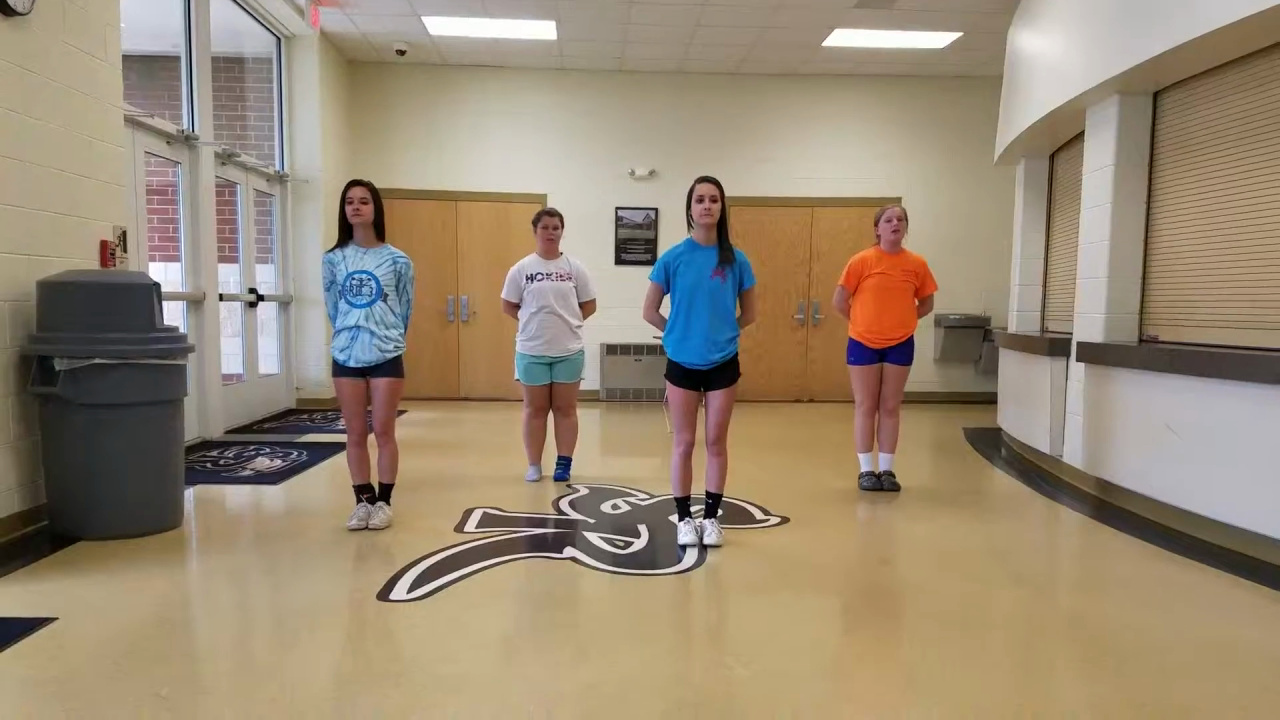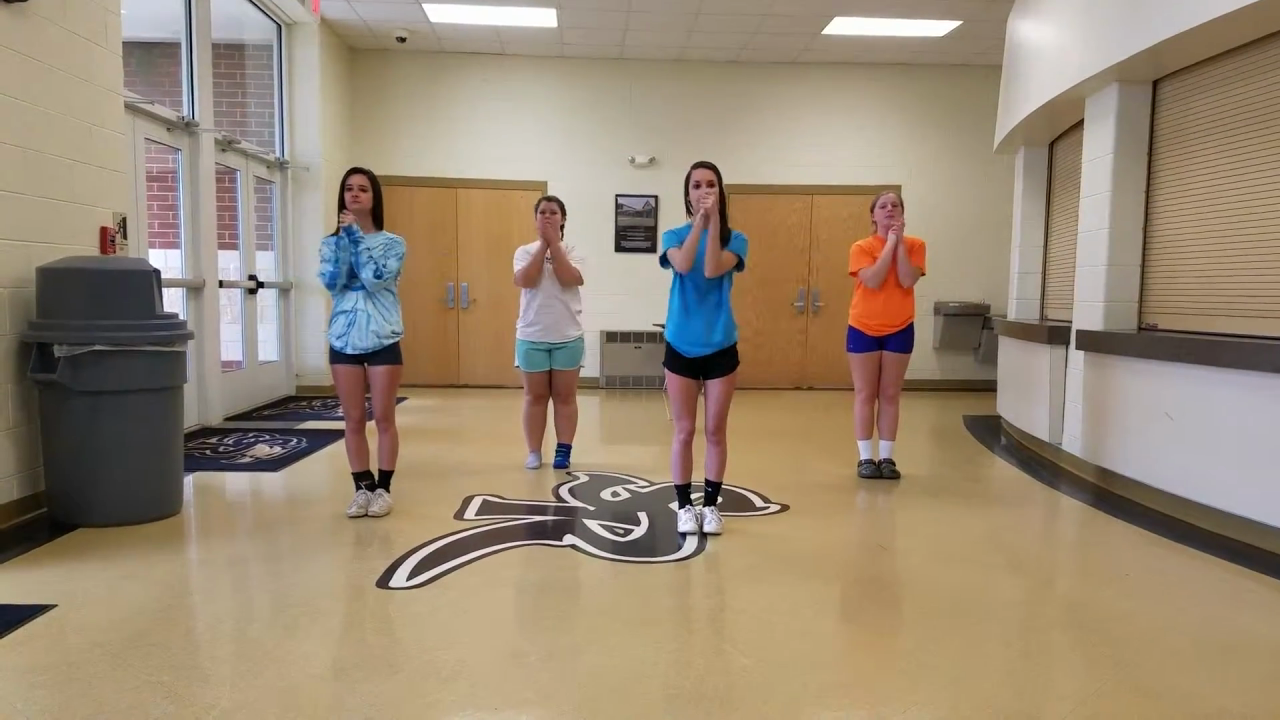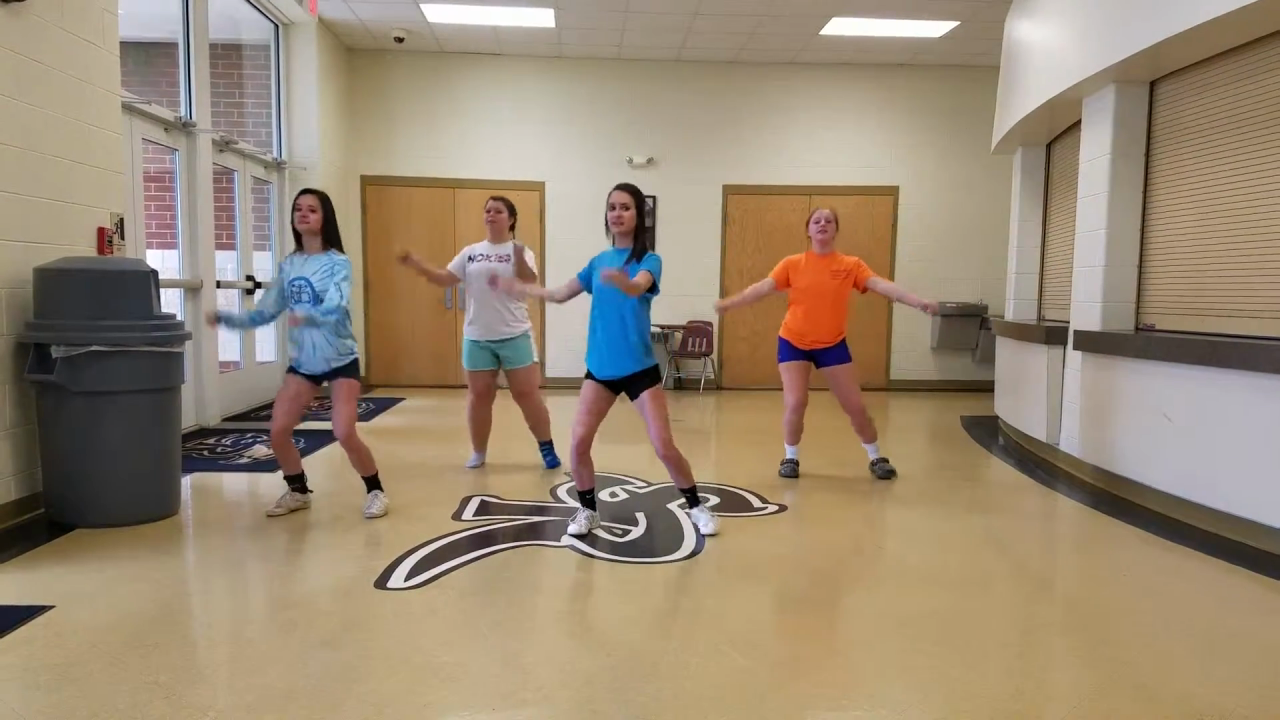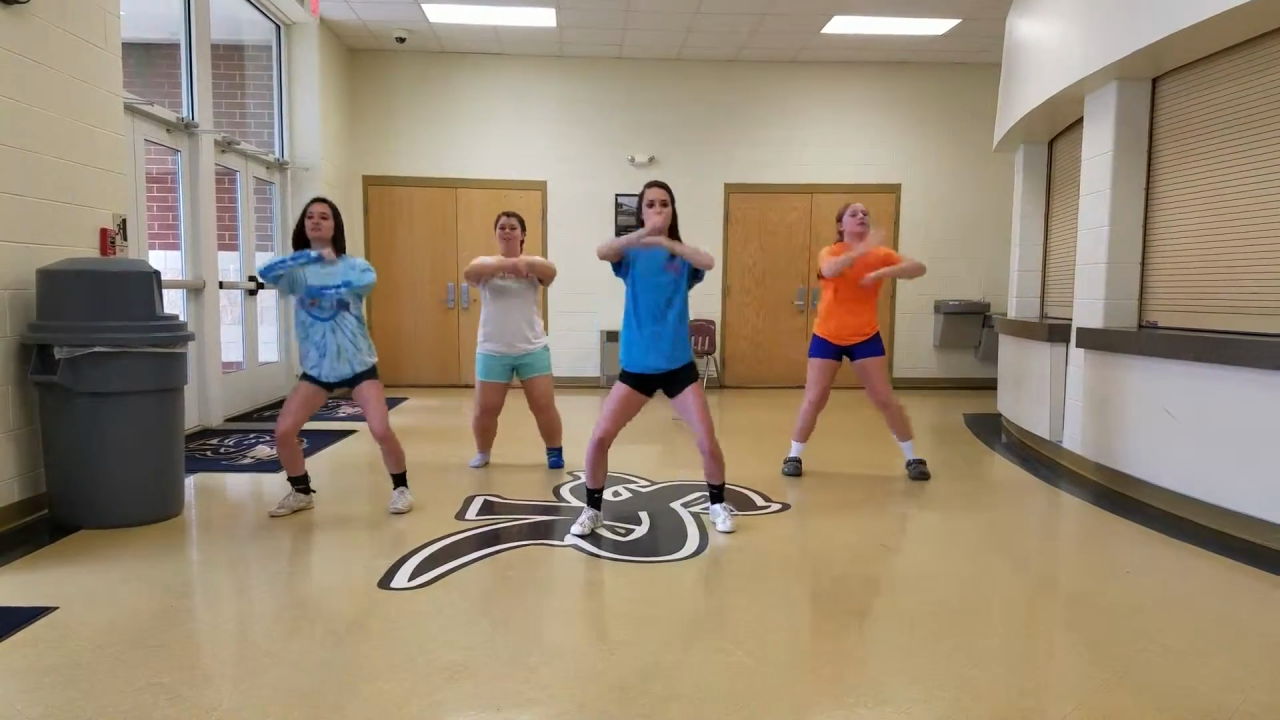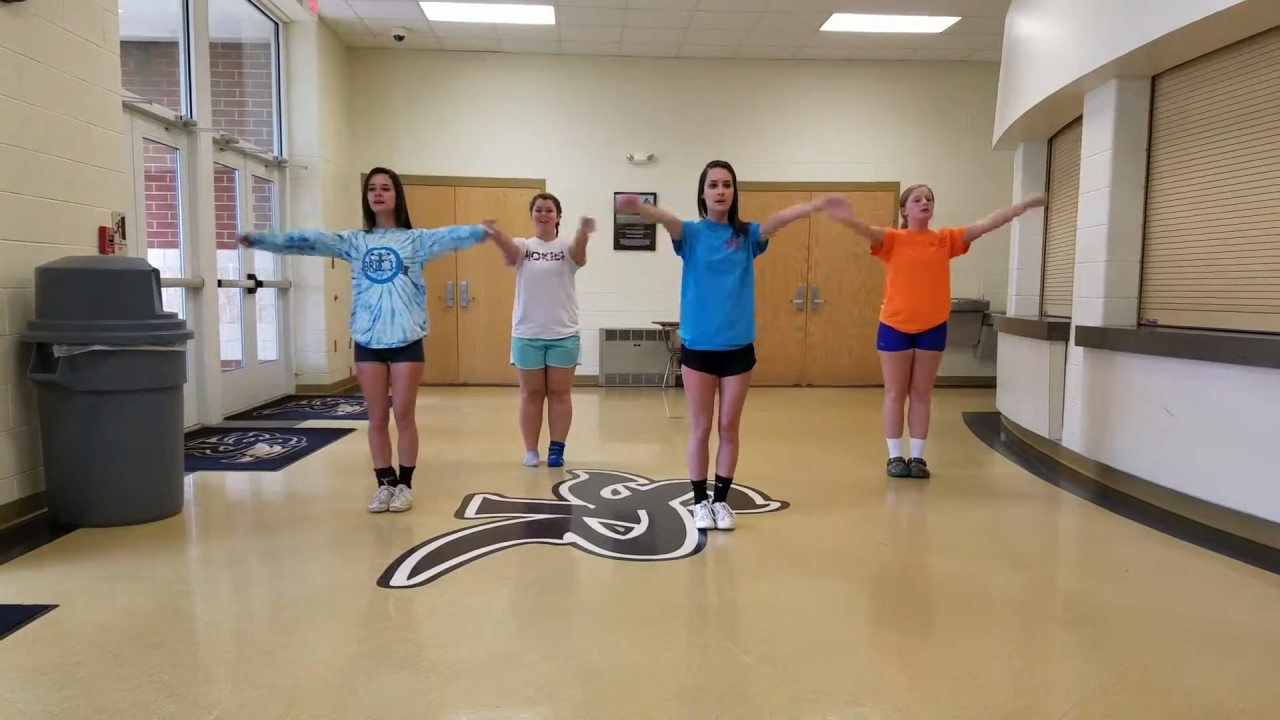
dt=1s
person 1, frame 1
left shoulder: (736, 260)
right shoulder: (673, 258)
left elbow: (748, 314)
right elbow: (650, 311)
left wrist: (720, 334)
right wrist: (681, 334)
left hip: (723, 364)
right hip: (682, 363)
left knee: (716, 443)
right knee: (684, 444)
left ankle: (711, 518)
right ankle: (684, 519)
person 1, frame 2
left shoulder: (735, 239)
right shoulder: (674, 236)
left elbow: (713, 270)
right elbow: (683, 266)
left wrist: (714, 219)
right wrist: (699, 217)
left hip: (720, 347)
right hip: (681, 347)
left knee: (715, 431)
right knee: (684, 431)
left ankle: (711, 505)
right ankle: (684, 507)
person 1, frame 3
left shoulder: (649, 261)
right shoulder: (598, 260)
left elbow: (635, 290)
right elbow: (561, 294)
left wrist: (619, 280)
right wrist: (519, 288)
left hip: (641, 368)
right hip: (600, 367)
left knee: (664, 447)
right knee: (579, 441)
left ankle: (695, 506)
right ankle: (588, 509)
person 1, frame 4
left shoulder: (686, 256)
right shoulder: (631, 254)
left elbow: (706, 262)
right elbow: (602, 252)
left wrist: (665, 241)
right wrist: (644, 234)
left hip: (680, 366)
right hip: (636, 368)
left knee: (709, 446)
right knee: (599, 439)
left ankle: (717, 503)
right ankle: (592, 509)
person 1, frame 5
left shoulder: (748, 233)
right shoulder: (690, 233)
left elbow: (781, 218)
right elbow: (665, 219)
left wrist: (819, 205)
right wrist: (640, 208)
left hip: (738, 345)
right hip: (698, 345)
left knee: (729, 426)
right knee: (700, 428)
left ankle: (721, 500)
right ankle: (700, 501)
person 2, frame 1
left shoulder: (397, 260)
right shoulder: (333, 260)
left elbow: (404, 311)
right elbow: (333, 310)
right wrist: (349, 340)
left hip: (386, 357)
right hip: (346, 357)
left knee: (383, 433)
right knee: (355, 434)
left ankle: (384, 502)
right ankle: (363, 501)
person 2, frame 2
left shoulder: (392, 243)
right shoulder: (331, 242)
left elbow: (376, 279)
right elbow: (331, 283)
left wrist: (355, 235)
right wrist: (343, 236)
left hip: (383, 341)
right hip: (344, 341)
left knee: (383, 418)
right knee: (354, 420)
left ankle: (383, 488)
right ankle: (362, 488)
person 2, frame 3
left shoulder: (339, 263)
right shoulder: (288, 264)
left elbow: (337, 308)
right elbow: (266, 311)
left wrist: (308, 316)
right wrist: (229, 319)
left hip: (341, 361)
right hip: (302, 363)
left knee: (345, 434)
right knee: (278, 431)
left ankle: (375, 490)
right ankle: (297, 490)
person 2, frame 4
left shoulder: (355, 265)
right shoulder: (298, 270)
left elbow: (363, 282)
right elbow: (266, 273)
left wrist: (316, 287)
right wrist: (313, 254)
left hip: (359, 366)
right hip: (316, 370)
left knee: (382, 432)
right knee: (284, 432)
left ankle: (401, 488)
right ankle: (301, 492)
person 2, frame 5
left shoulder: (415, 238)
right shoulder: (356, 240)
left elbow: (449, 237)
right elbow: (314, 242)
left wrist: (480, 232)
right wrist: (260, 239)
left hip: (405, 338)
right hip: (367, 340)
left knee: (404, 416)
right knee: (377, 417)
left ankle: (404, 484)
right ankle: (385, 483)
person 3, frame 1
left shoulder: (917, 264)
right shoulder: (861, 261)
left elbow: (927, 304)
right elbow: (839, 301)
left wrist: (900, 320)
right wrist: (863, 323)
left hip: (900, 345)
right hip: (864, 344)
left knee: (890, 408)
right knee: (866, 407)
left ankle: (887, 470)
right ankle: (866, 470)
person 3, frame 2
left shoulder: (914, 245)
right shoulder: (862, 247)
left elbow: (908, 280)
right elbow: (872, 281)
left wrist: (899, 242)
right wrist: (889, 244)
left hip: (899, 330)
right hip: (863, 329)
left knee: (890, 395)
right knee: (865, 394)
left ankle: (886, 458)
right ankle: (865, 458)
person 3, frame 3
left shoulder: (851, 265)
right shoulder: (792, 264)
left elbow: (883, 286)
right elbow: (763, 288)
left wrist: (919, 301)
right wrist: (730, 303)
left hip: (833, 345)
right hip: (794, 343)
left knee: (856, 405)
right knee: (796, 403)
left ankle: (876, 457)
right ankle: (790, 458)
person 3, frame 4
left shoulder: (882, 255)
right shoulder: (830, 253)
left elbow: (918, 269)
right elbow: (829, 270)
left wrist: (885, 270)
right wrist: (860, 249)
left hip: (867, 338)
right hip: (827, 337)
left knee: (885, 400)
right knee: (814, 400)
left ankle: (912, 459)
right ankle: (794, 455)
person 3, frame 5
left shoulder: (945, 239)
right shoulder: (891, 239)
left elbow: (985, 224)
right elbow: (867, 231)
left wrist: (1025, 205)
right wrist: (848, 220)
left hip: (932, 326)
right hip: (895, 325)
left knee: (921, 393)
right knee: (895, 393)
left ankle: (917, 456)
right ankle: (895, 456)
person 4, frame 1
left shoulder: (574, 267)
right shoulder: (521, 268)
left elbow: (589, 306)
right elbow: (508, 306)
left wrist: (567, 322)
right wrist: (532, 322)
left hip: (569, 350)
right hip: (532, 351)
left knee: (565, 409)
right knee: (535, 409)
left ankle: (564, 464)
right ankle: (534, 465)
person 4, frame 2
left shoulder: (572, 251)
right shoulder: (525, 251)
left elbow: (569, 279)
right elbow: (524, 281)
left wrist: (554, 243)
right wrist: (542, 245)
left hip: (568, 336)
right hip: (531, 336)
left knee: (565, 396)
right knee: (535, 396)
left ankle: (563, 451)
right ankle: (534, 452)
person 4, frame 3
left shoulder: (519, 251)
right shoulder: (471, 252)
left elbow: (528, 277)
right elbow: (444, 279)
left wrist: (519, 255)
right wrist: (417, 265)
left hip: (514, 335)
right hip: (478, 336)
left knee: (528, 394)
right knee: (479, 396)
left ankle: (547, 447)
right ankle: (479, 452)
person 4, frame 4
left shoulder: (534, 265)
right shoulder: (485, 264)
left elbow: (551, 272)
right elbow: (470, 274)
left wrist: (522, 263)
right wrist: (502, 266)
left hip: (532, 349)
right hip: (493, 350)
left knee: (544, 407)
right knee: (485, 409)
left ankle: (555, 451)
right ankle: (483, 452)
person 4, frame 5
left shoulder: (566, 247)
right shoulder: (523, 246)
left elbow: (579, 253)
right elbow: (510, 251)
left wrist: (584, 233)
right wrist: (495, 235)
left hip: (564, 334)
right hip: (527, 334)
left knee: (559, 393)
right knee: (531, 393)
left ankle: (557, 448)
right ankle: (530, 450)
